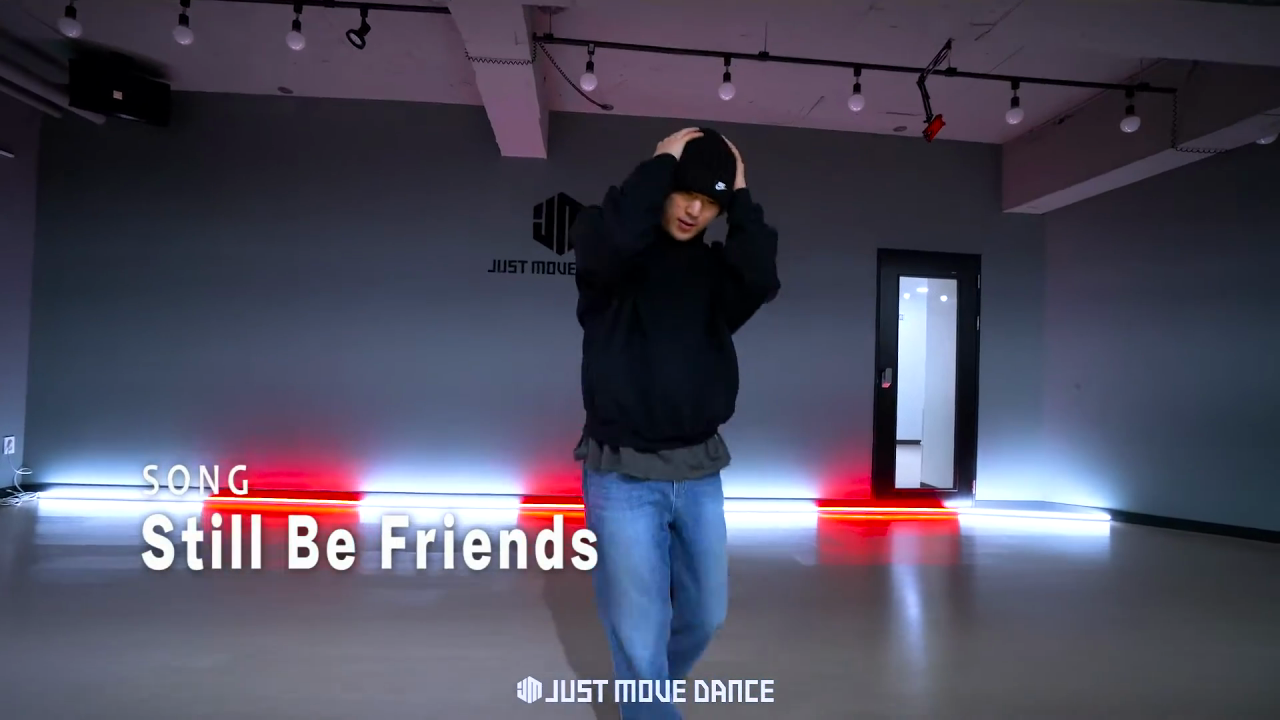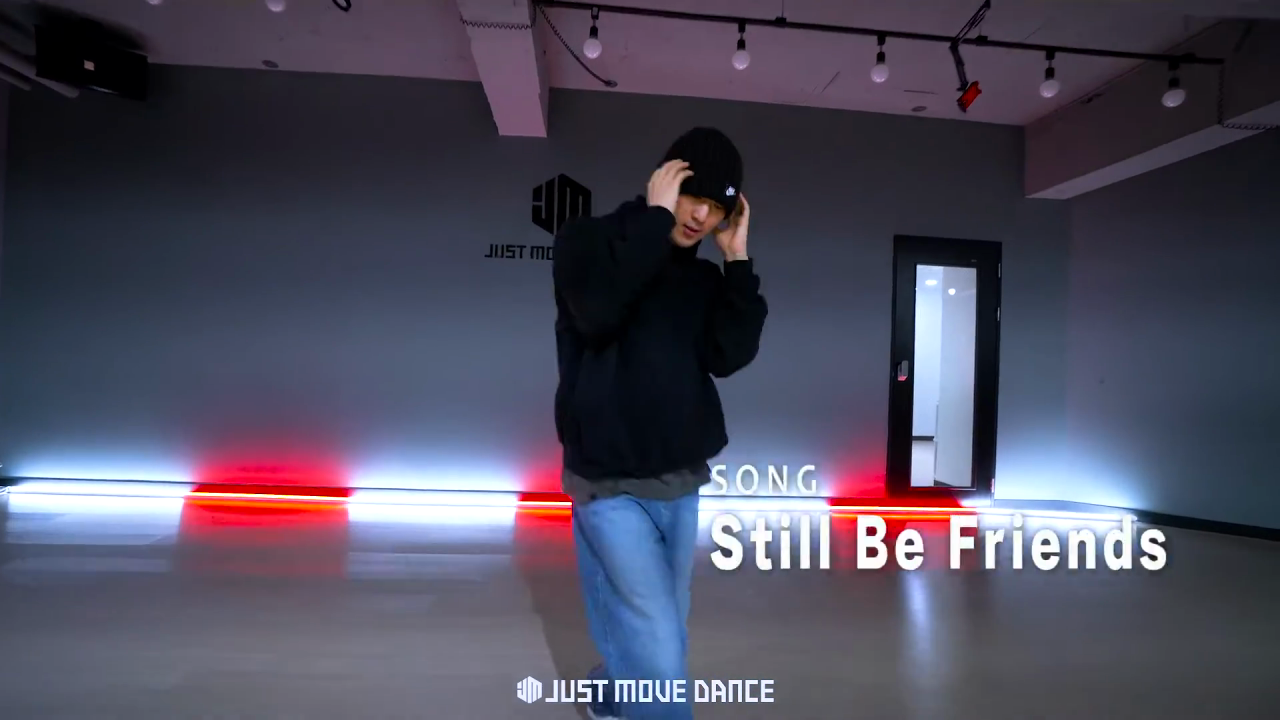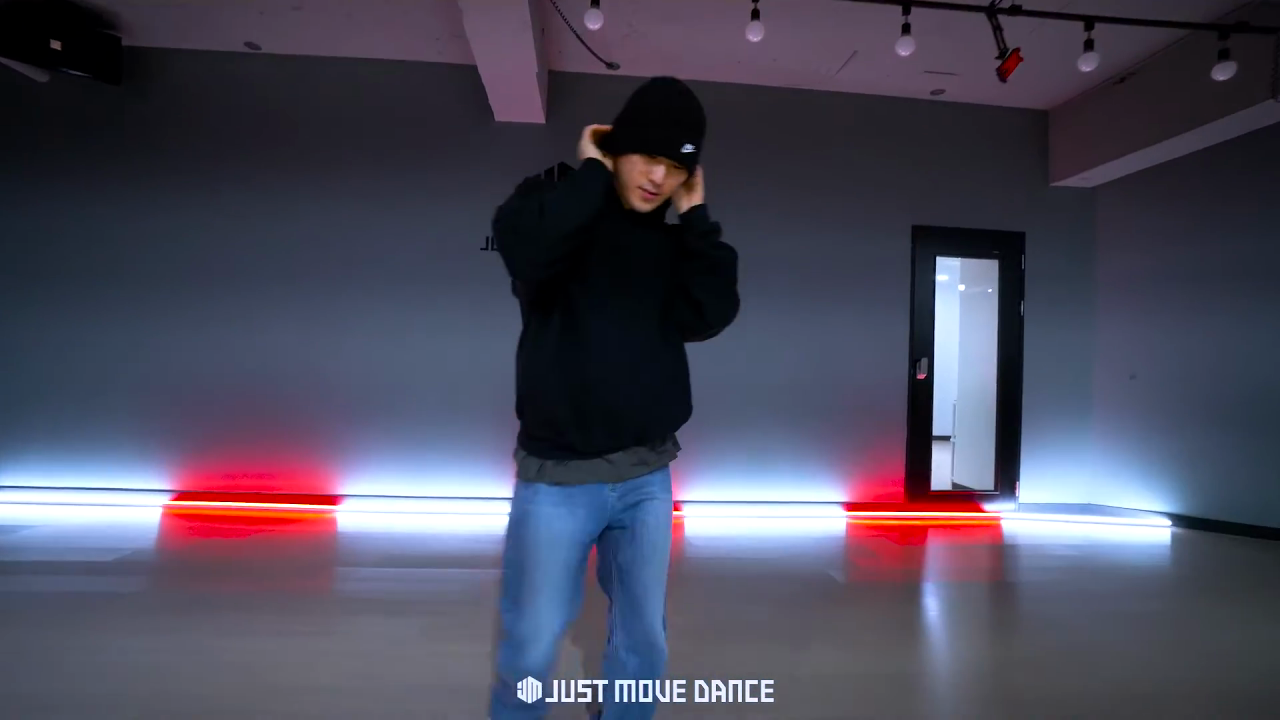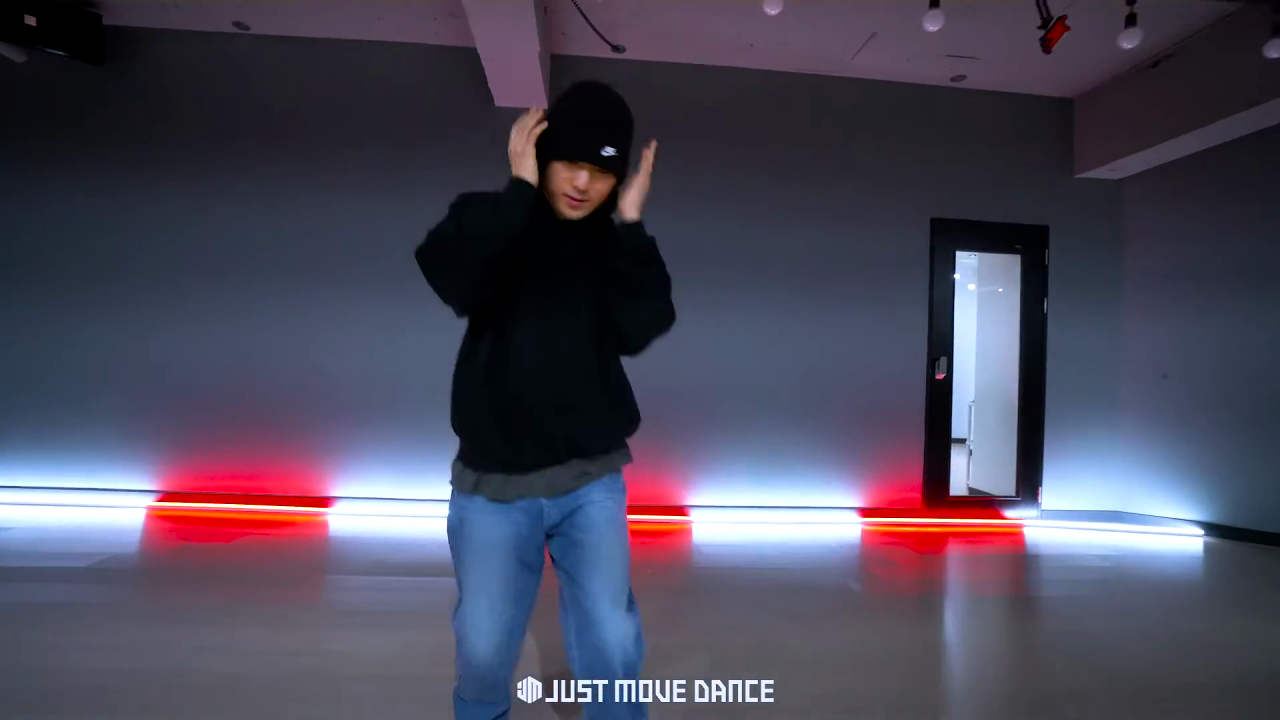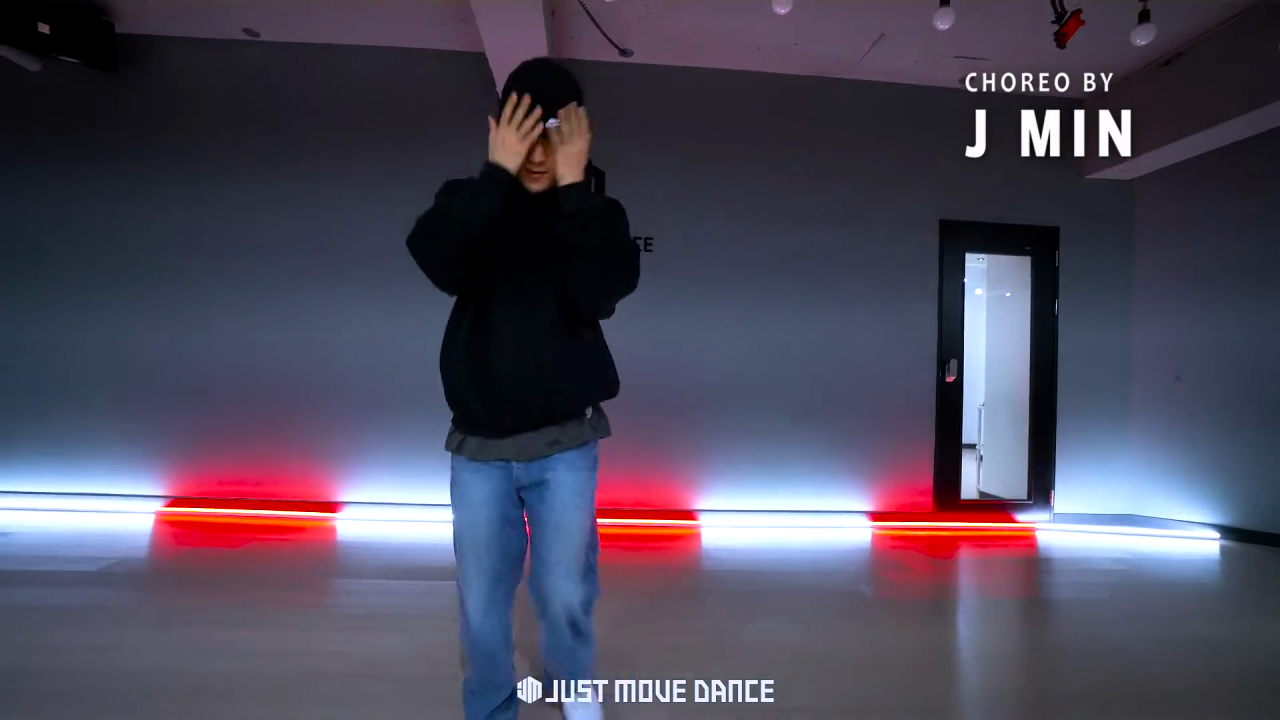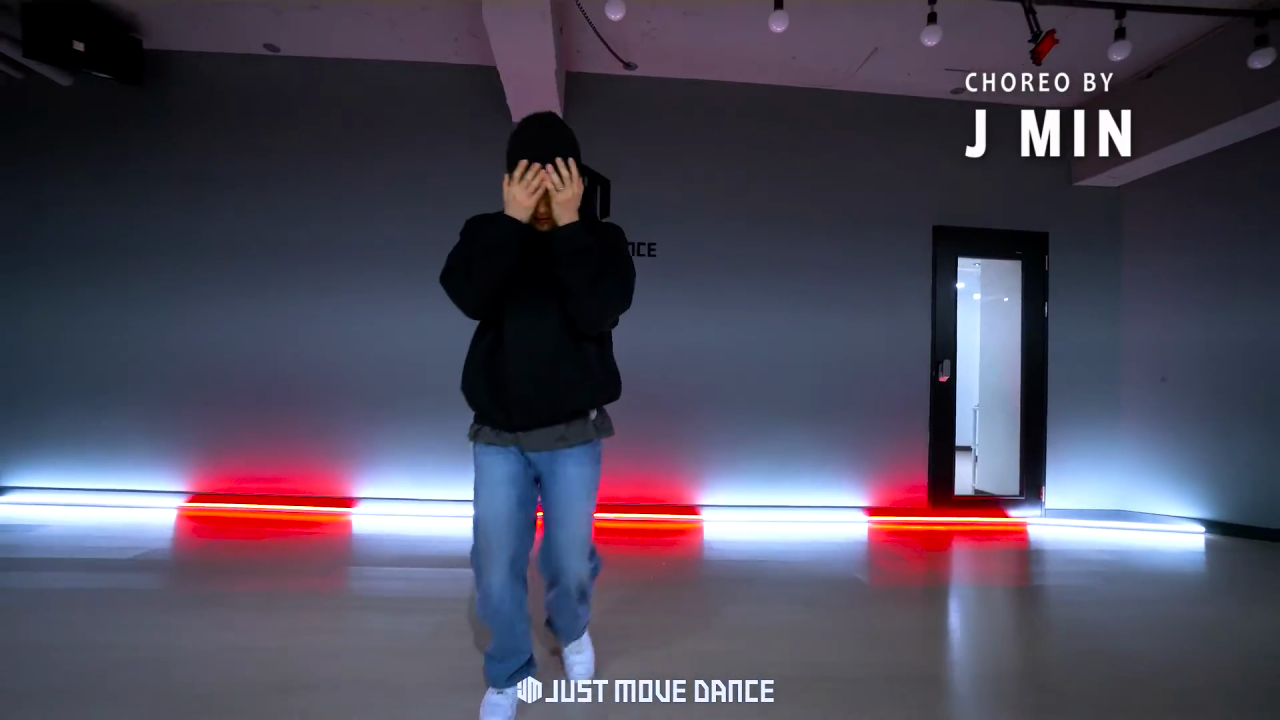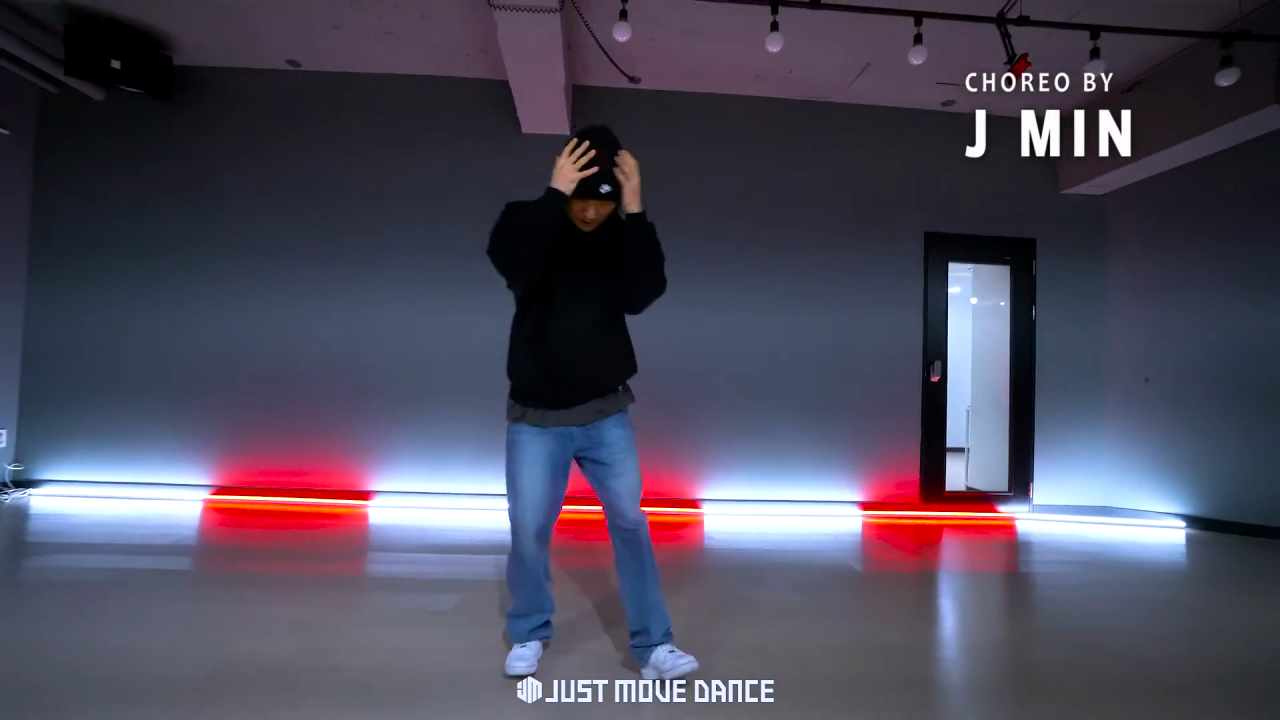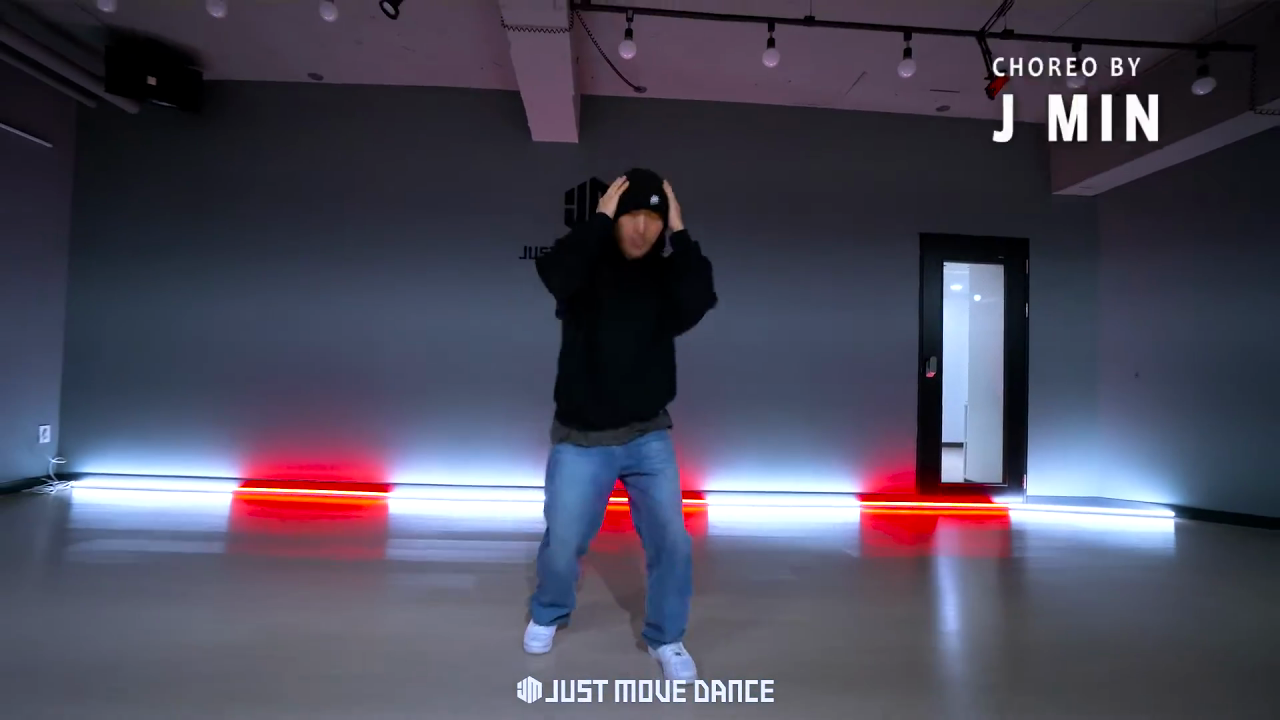
dt=0.3s
person 1, frame 1
left shoulder: (715, 267)
right shoulder: (610, 252)
left elbow: (761, 280)
right elbow: (613, 233)
left wrist: (741, 197)
right wrist: (662, 160)
left hip: (699, 467)
right hip: (622, 472)
left knee: (704, 614)
right knee: (640, 633)
person 1, frame 2
left shoulder: (703, 278)
right shoulder: (592, 242)
left elbow: (729, 355)
right elbow: (597, 307)
left wrist: (738, 259)
right wrist: (656, 215)
left hip: (681, 486)
right hip: (610, 488)
left knee: (662, 638)
right knee: (655, 647)
person 1, frame 3
left shoulder: (673, 245)
right shoulder: (550, 207)
left elbow: (708, 316)
right elbow: (528, 253)
left wrist: (695, 214)
right wrist: (592, 175)
left hip: (645, 471)
right hip: (556, 473)
left knee: (643, 635)
right knee: (535, 634)
person 1, frame 4
left shoulder: (618, 249)
right shoulder: (489, 225)
left elbow: (637, 331)
right elbow: (451, 281)
left wrist: (631, 221)
right wrist: (517, 189)
left hip: (591, 480)
right hip: (491, 482)
left knee: (612, 637)
right knee: (484, 641)
person 1, frame 5
left shoulder: (597, 214)
right shoulder: (469, 205)
left elbow: (597, 295)
right elbow: (440, 264)
left wrist: (573, 188)
right wrist: (495, 173)
left hip: (565, 443)
right hip: (479, 445)
left knee: (562, 593)
right knee: (481, 605)
person 1, frame 6
left shoulder: (601, 241)
right shoulder: (486, 235)
left elbow: (595, 313)
right elbow: (469, 297)
left wrist: (571, 225)
right wrist: (510, 220)
left hip: (574, 436)
right hip: (498, 438)
left knee: (568, 563)
right knee: (497, 563)
left ankle: (571, 632)
person 1, frame 7
left shoulder: (623, 237)
right shoulder: (527, 221)
left elbow: (641, 294)
right elbow: (518, 270)
left wrist: (634, 212)
right wrist: (554, 194)
left hip: (604, 412)
right hip: (535, 415)
left knee: (630, 524)
right knee: (529, 531)
left ankle: (653, 644)
right ankle: (529, 632)
person 1, frame 8
left shoulder: (667, 275)
right shoulder: (583, 264)
left elbow: (696, 305)
right elbow: (558, 279)
left wrist: (680, 236)
right wrist: (601, 218)
left hip: (648, 434)
right hip: (579, 437)
left knee: (670, 540)
right knee: (562, 546)
left ankle: (667, 637)
right ankle: (548, 613)
